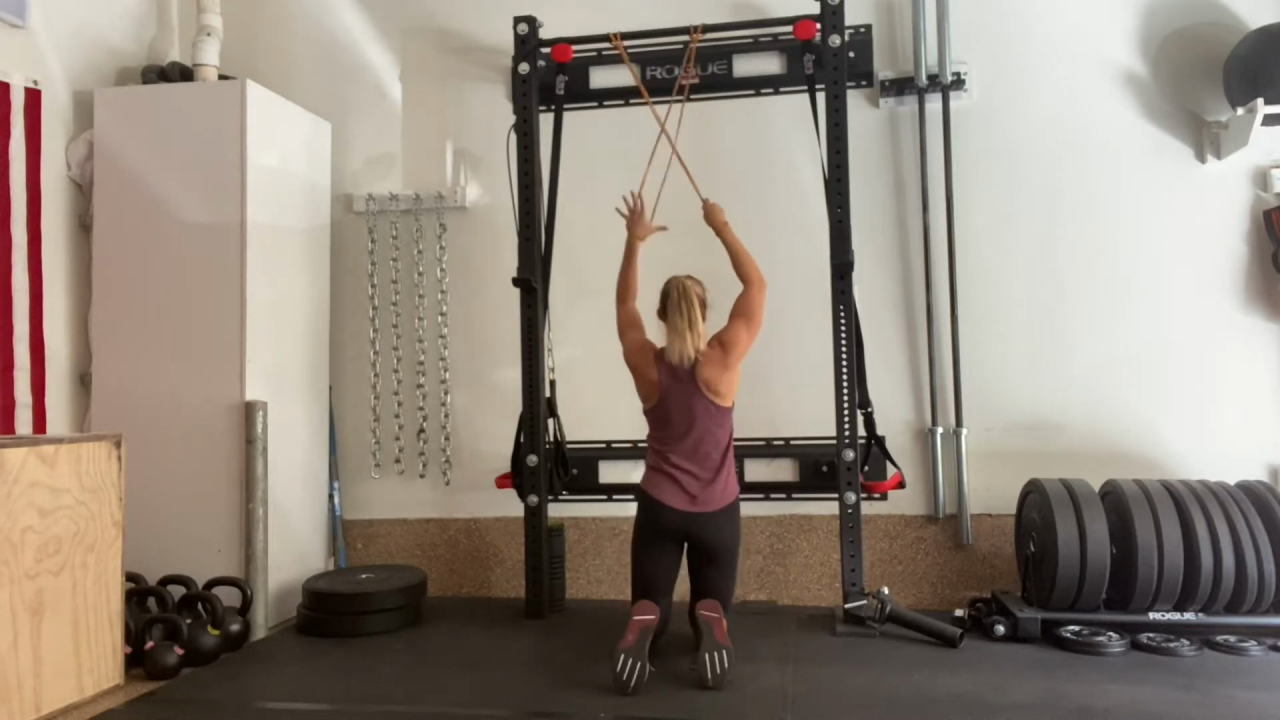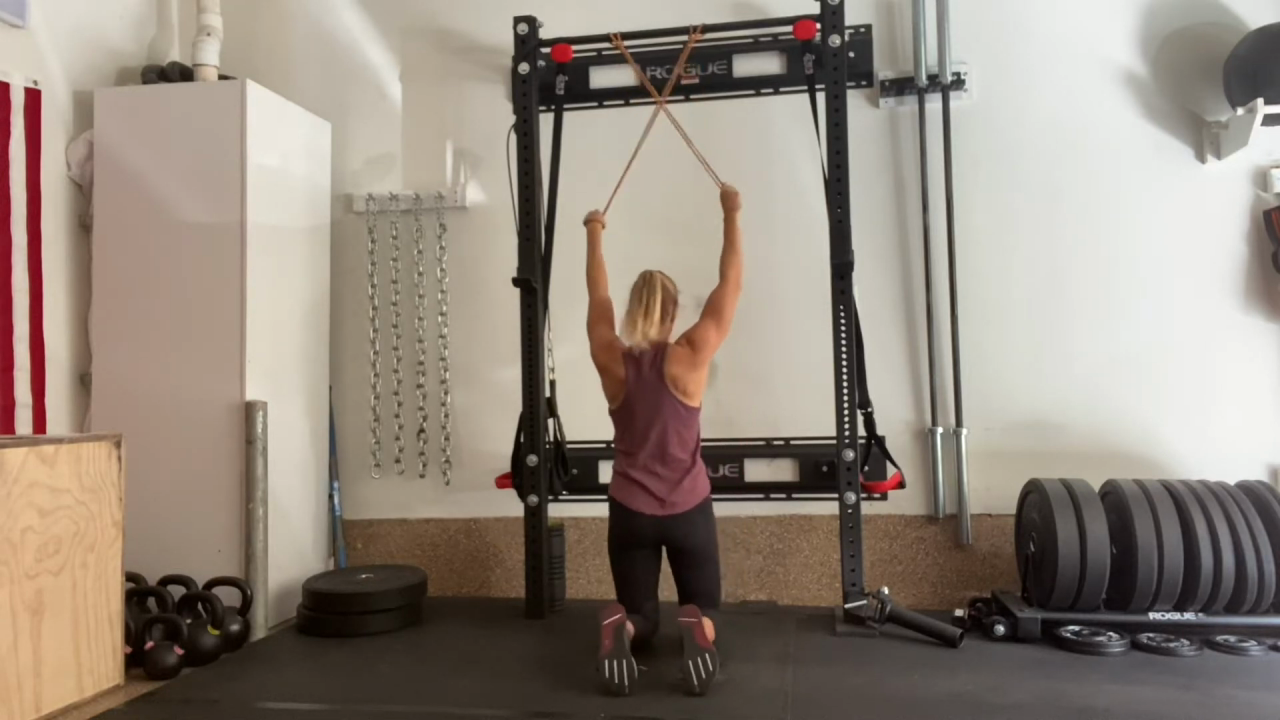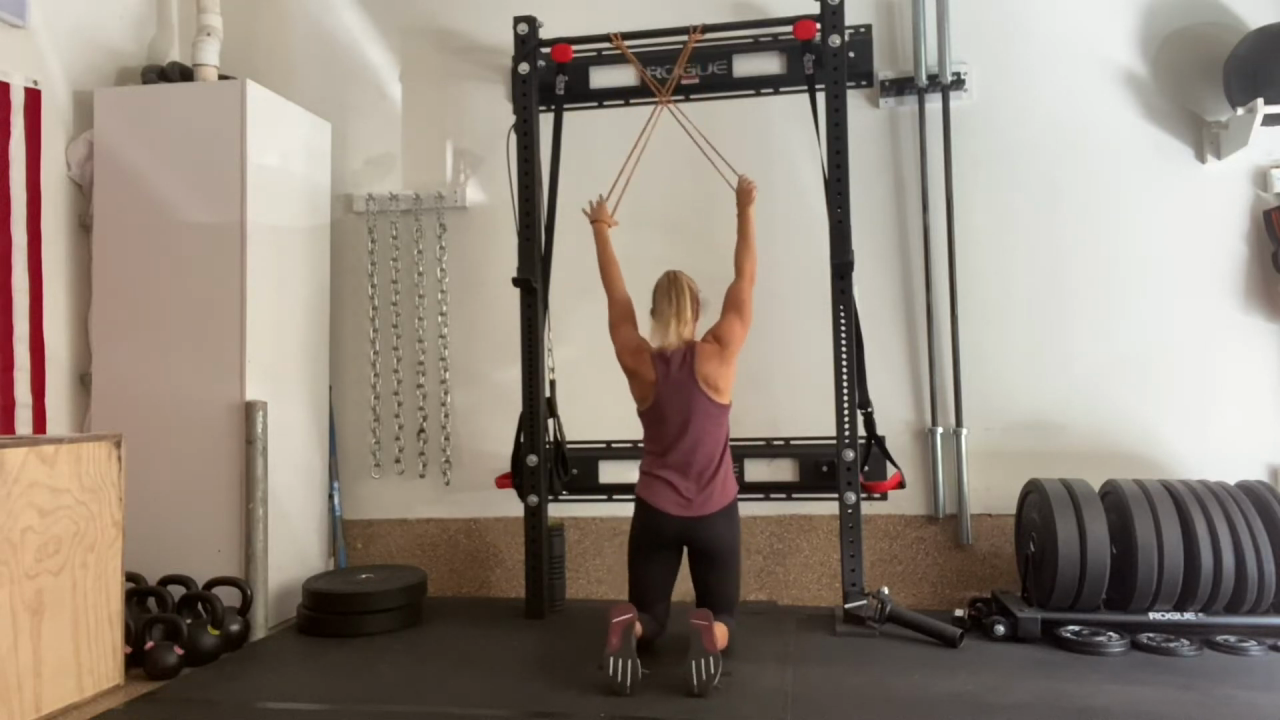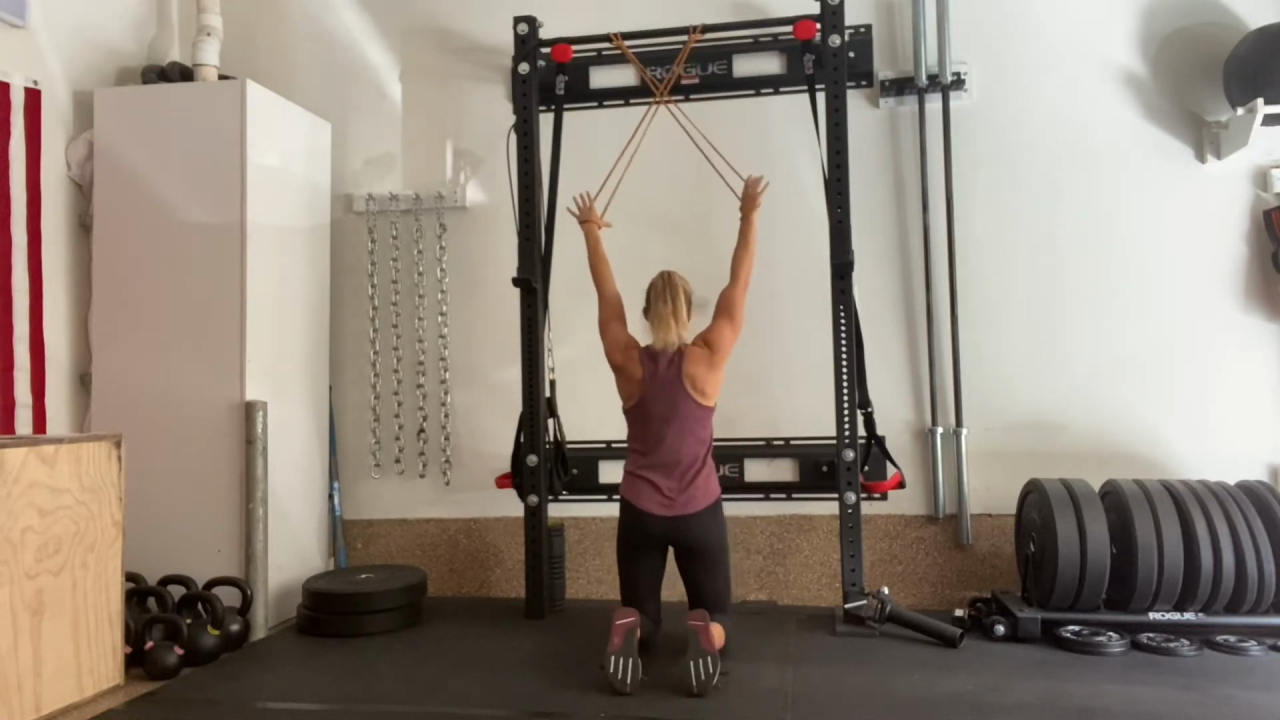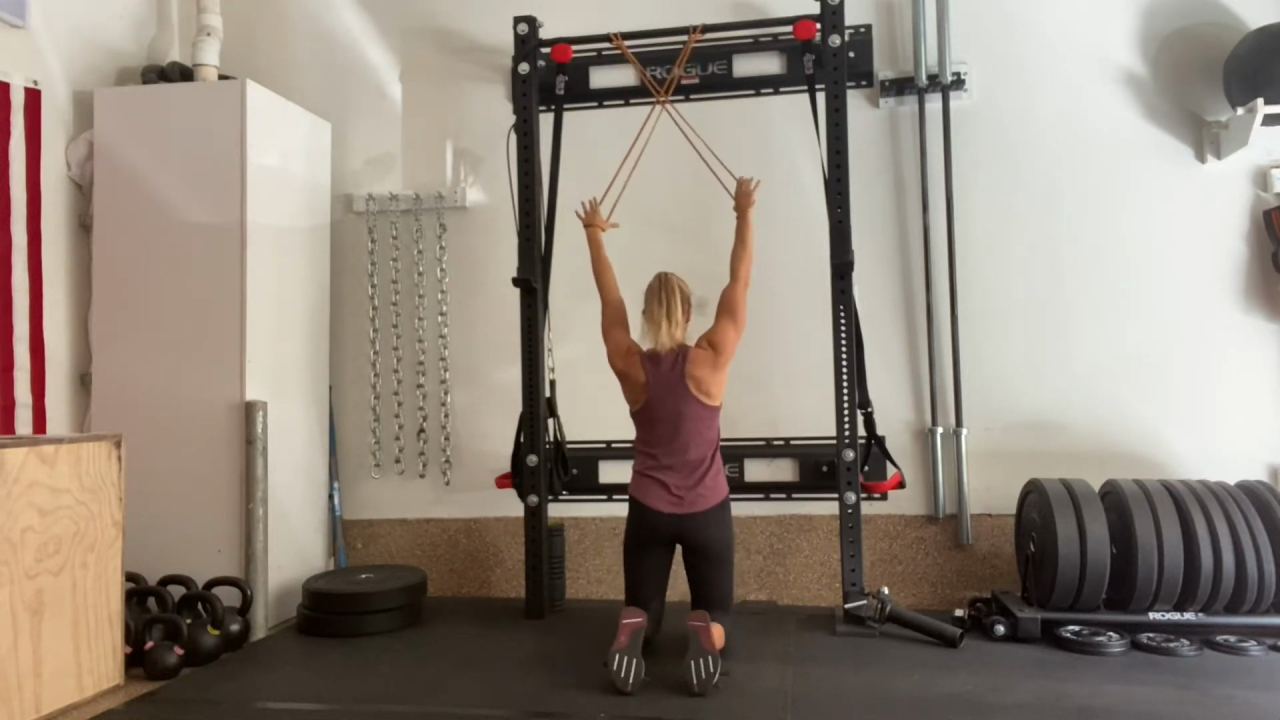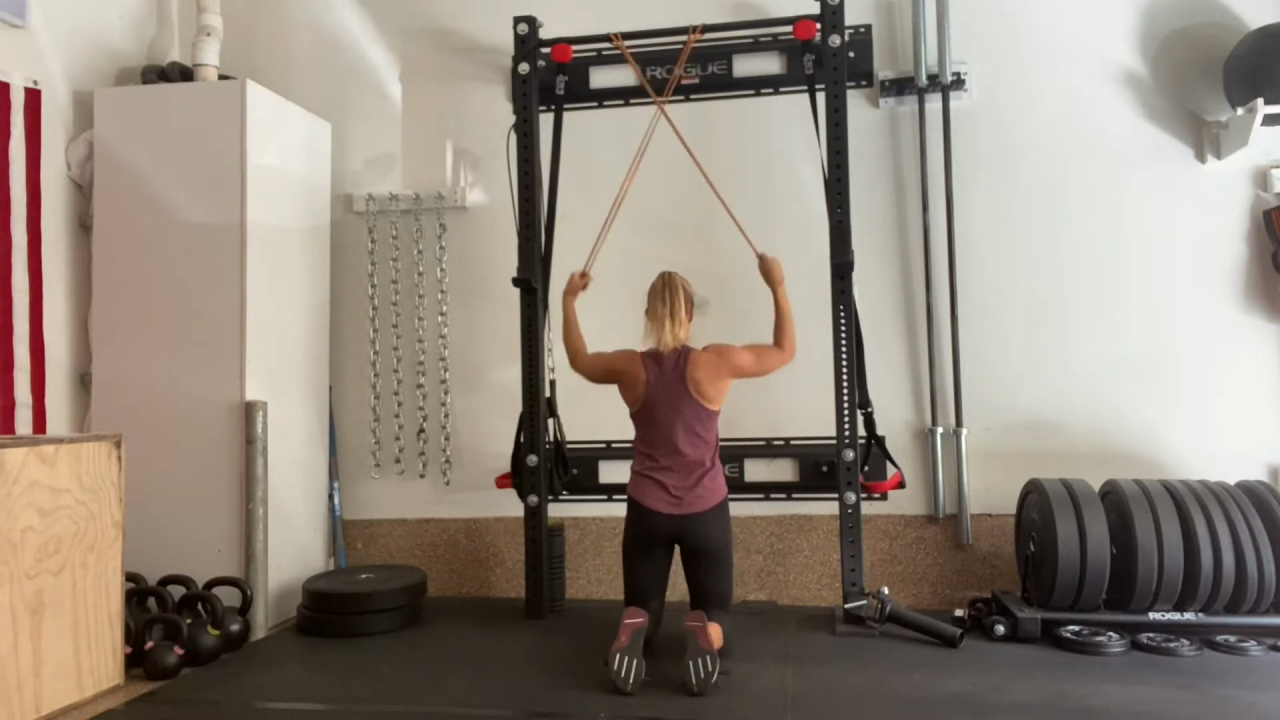
dt=0.4s
person 1, frame 1
left shoulder: (644, 363)
right shoulder: (722, 360)
left elbow: (625, 302)
right elbow: (756, 285)
left wrist: (634, 239)
right wrist: (720, 227)
left hip: (659, 507)
right hip: (717, 509)
left knee: (649, 603)
right knee: (712, 605)
left ankle: (645, 620)
right ankle: (709, 621)
person 1, frame 2
left shoulder: (611, 362)
right shoulder: (690, 358)
left elbow: (598, 295)
right elbow: (730, 285)
left wrist: (595, 232)
right wrist: (731, 215)
left hip: (630, 511)
right hip: (688, 510)
left knee: (640, 617)
right knee: (704, 607)
left ankle: (620, 628)
right ankle: (697, 629)
person 1, frame 3
left shoulder: (638, 363)
right shoulder: (717, 357)
left elbow: (615, 293)
right elbow: (745, 280)
left wrist: (601, 230)
right wrist: (745, 210)
left hip: (654, 511)
right hip: (714, 513)
left knee: (648, 613)
right knee: (720, 614)
left ankle: (628, 627)
right ankle: (708, 635)
person 1, frame 4
left shoulder: (627, 363)
right shoulder: (705, 360)
left elbow: (606, 293)
right elbow: (738, 286)
left wrist: (590, 230)
right wrist: (749, 216)
left hip: (640, 511)
right hip: (699, 512)
left knee: (639, 610)
right knee: (714, 613)
left ankle: (628, 632)
right ankle: (703, 635)
person 1, frame 5
left shoulder: (629, 366)
right shoulder: (709, 362)
left elbow: (609, 295)
right elbow: (739, 284)
left wrist: (593, 233)
right wrist: (744, 214)
left hip: (648, 510)
right hip: (706, 511)
left knee: (642, 608)
right knee: (714, 611)
left ankle: (632, 632)
right ankle: (705, 635)
person 1, frame 6
left shoulder: (628, 367)
right shoulder: (715, 362)
left elbow: (579, 360)
right elbow: (784, 352)
left wrist: (569, 301)
right wrist: (778, 288)
left hip: (647, 510)
right hip: (705, 510)
left knee: (642, 606)
right knee: (713, 610)
left ankle: (632, 631)
right ankle: (704, 633)
